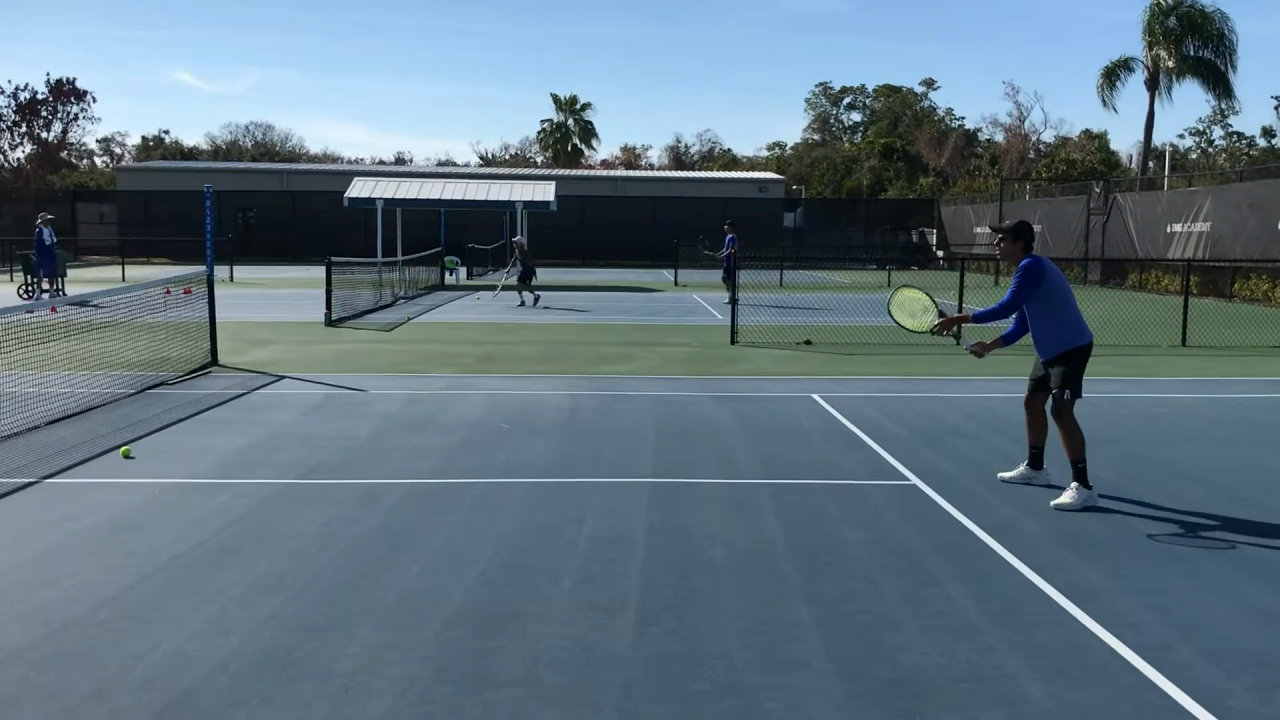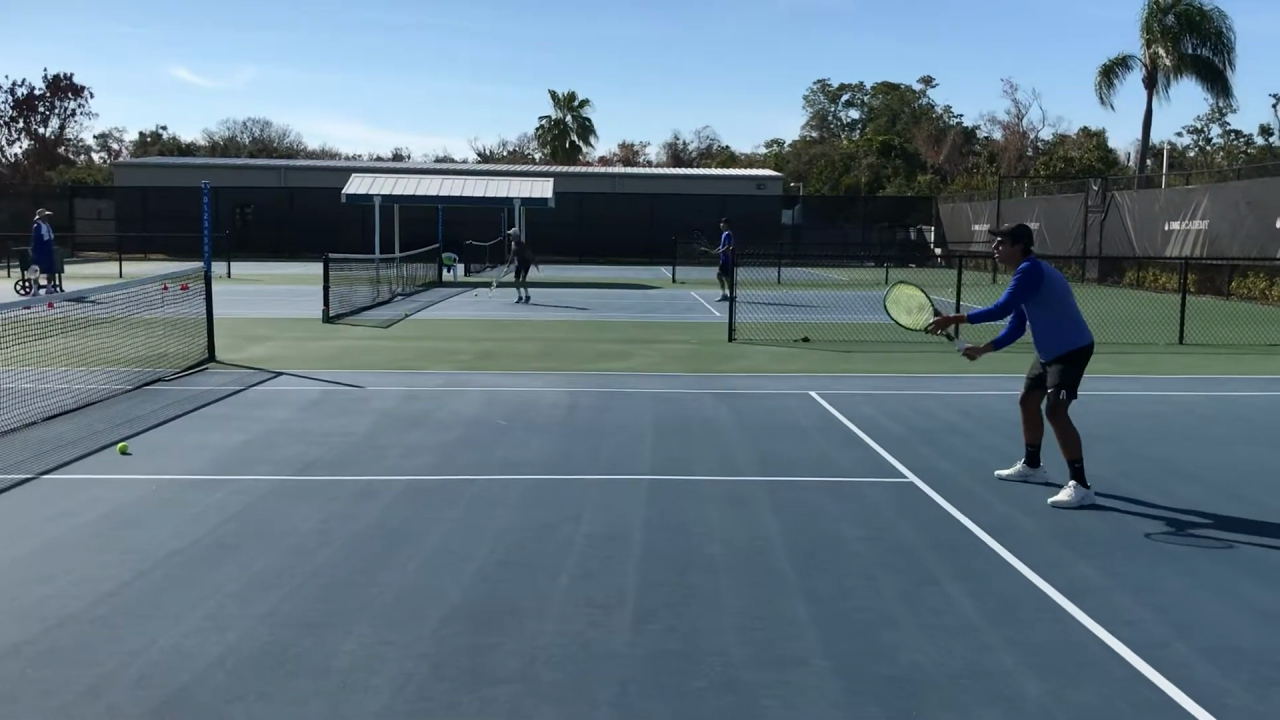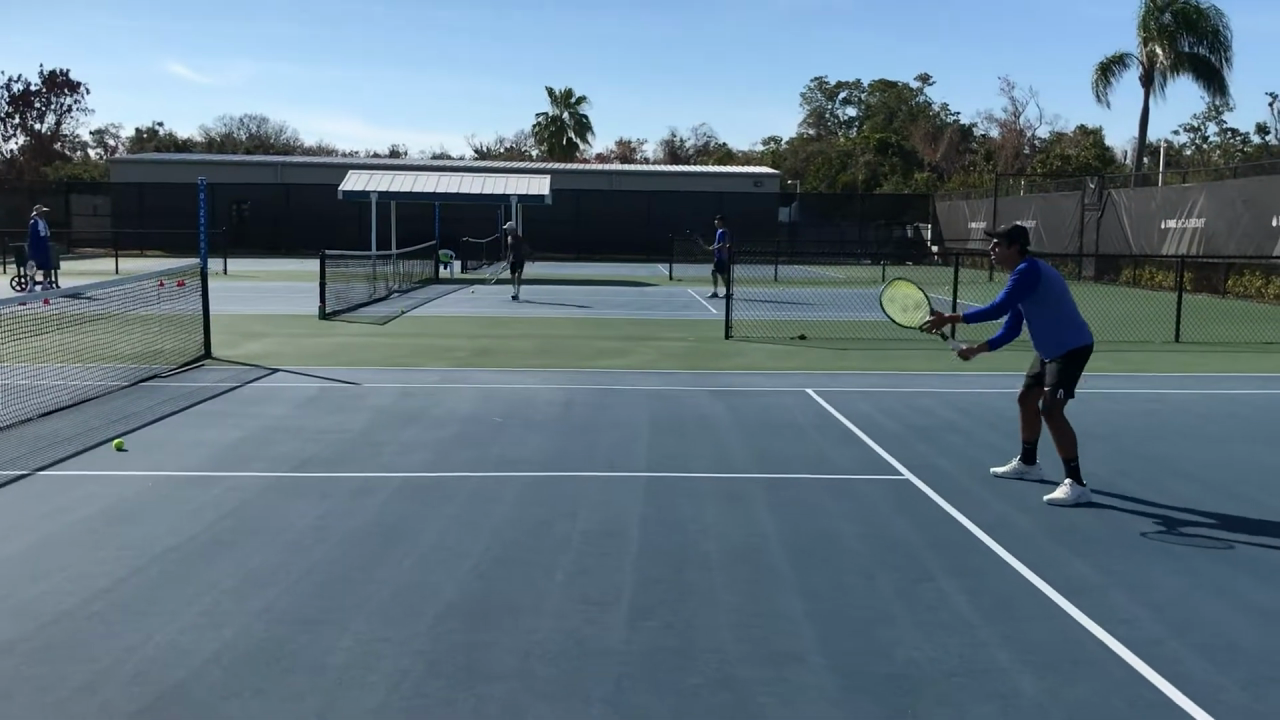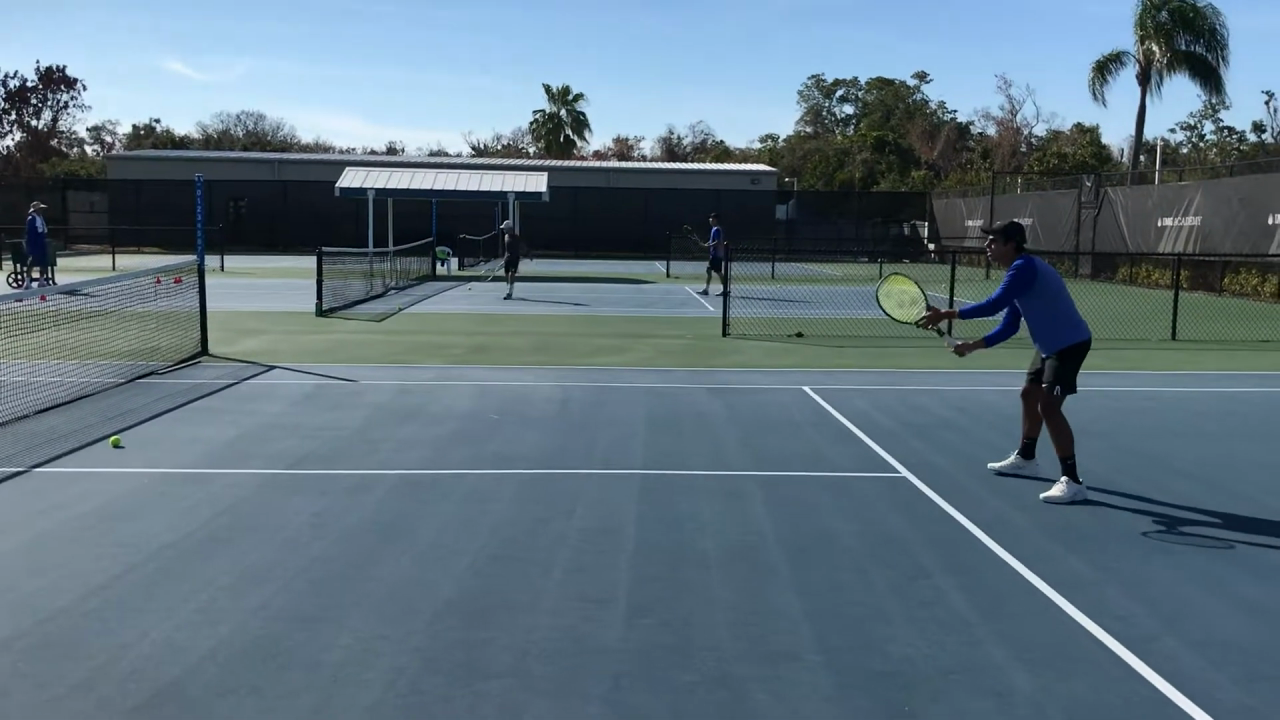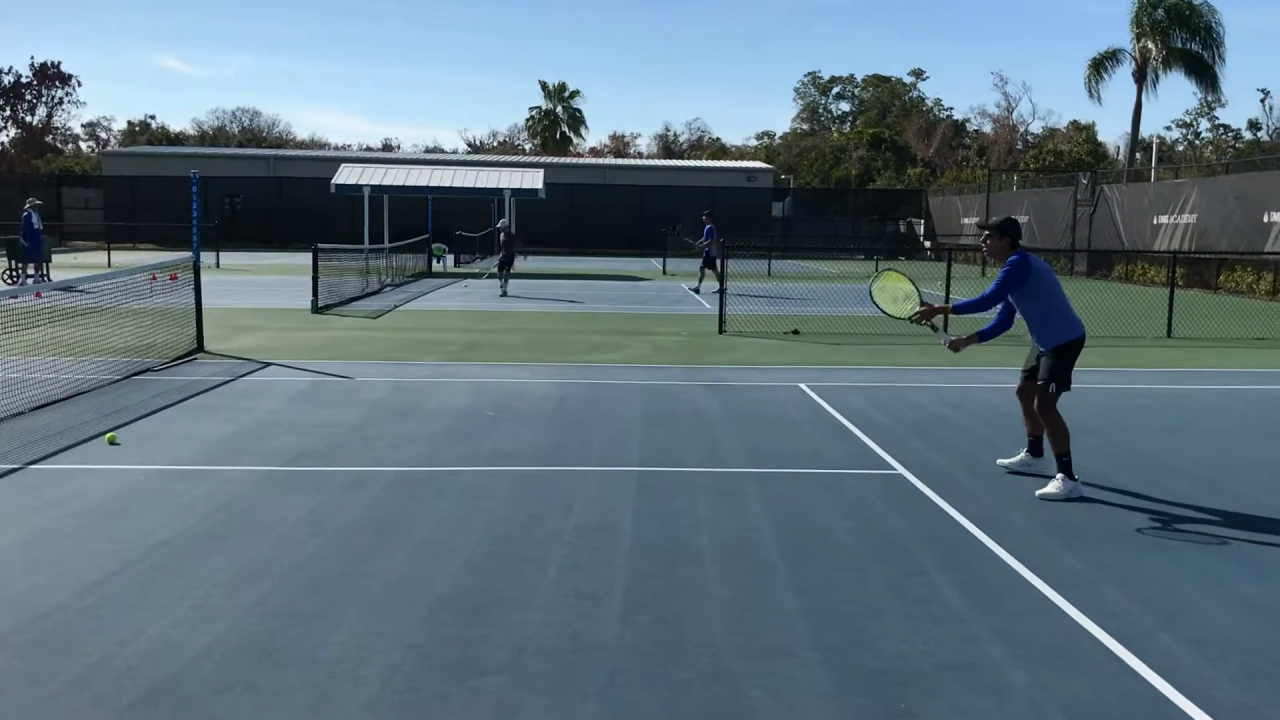
dt=0.1s
person 1, frame 1
left shoulder: (1032, 266)
right shoulder: (1026, 269)
left elbow: (1005, 309)
right elbow: (1021, 323)
left wrist: (959, 319)
right wrist: (991, 345)
left hip: (1071, 347)
right hip: (1050, 348)
left knee: (1061, 411)
right knee: (1033, 402)
left ankle: (1083, 487)
right ankle: (1035, 467)
person 1, frame 2
left shoulder: (1030, 270)
right shoulder: (1024, 274)
left elbow: (1001, 310)
right elbow: (1015, 329)
left wrist: (955, 319)
right wrist: (983, 348)
left hip: (1072, 348)
right hip: (1051, 350)
left knee: (1055, 411)
right knee: (1028, 401)
left ankle: (1080, 485)
right ankle: (1031, 465)
person 1, frame 3
left shoulder: (1028, 270)
right shoulder: (1022, 274)
left elbow: (997, 309)
right elbow: (1011, 328)
left wrist: (950, 319)
right wrist: (978, 349)
left hip: (1072, 348)
right hip: (1051, 349)
left knee: (1051, 410)
right knee: (1027, 398)
left ankle: (1076, 483)
right ankle: (1027, 462)
person 1, frame 4
left shoulder: (1025, 267)
right shoulder: (1019, 271)
left elbow: (993, 305)
right elbow: (1009, 326)
left wrist: (947, 315)
right wrist: (974, 345)
left hip: (1069, 344)
right hip: (1050, 345)
left knee: (1049, 407)
right knee: (1030, 394)
left ankle: (1072, 481)
right ankle: (1025, 457)
person 1, frame 5
left shoulder: (1019, 263)
right shoulder: (1014, 267)
left elbow: (987, 300)
right elbow: (1003, 321)
left wrist: (941, 310)
right wrist: (968, 340)
left hip: (1063, 341)
right hip: (1046, 341)
left knee: (1044, 405)
right knee: (1025, 392)
left ankle: (1068, 478)
right ankle: (1034, 455)
